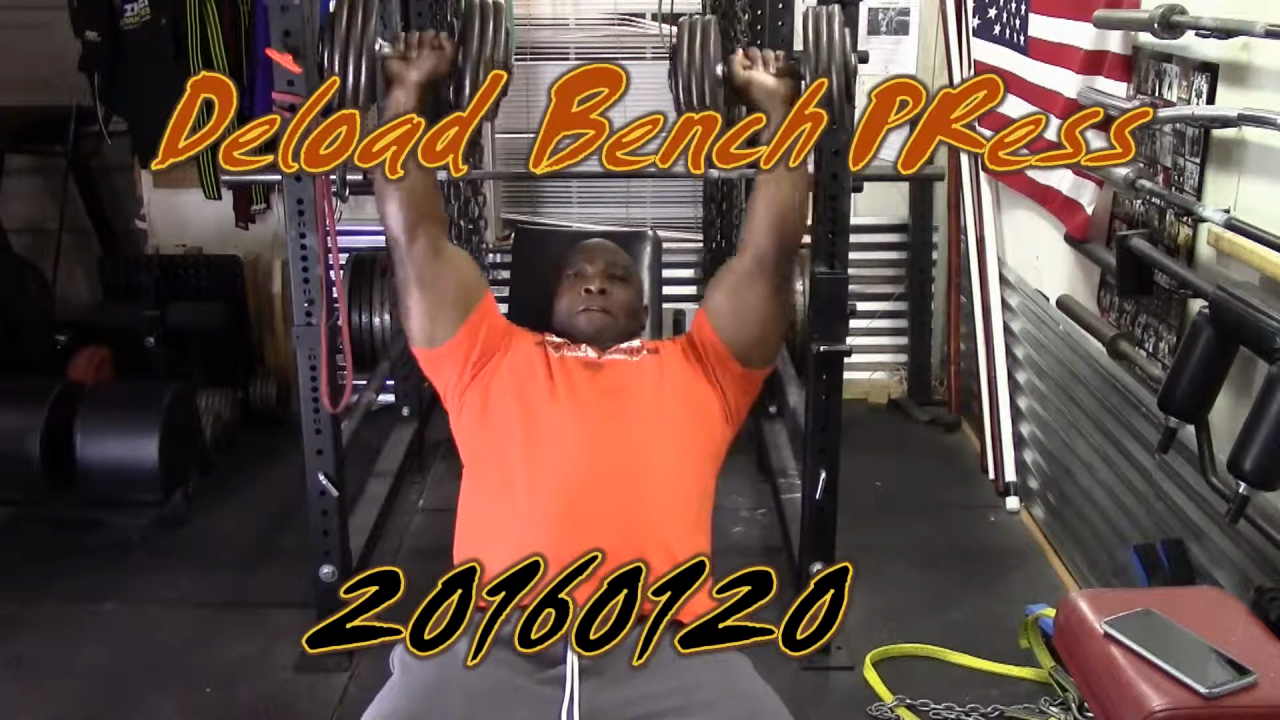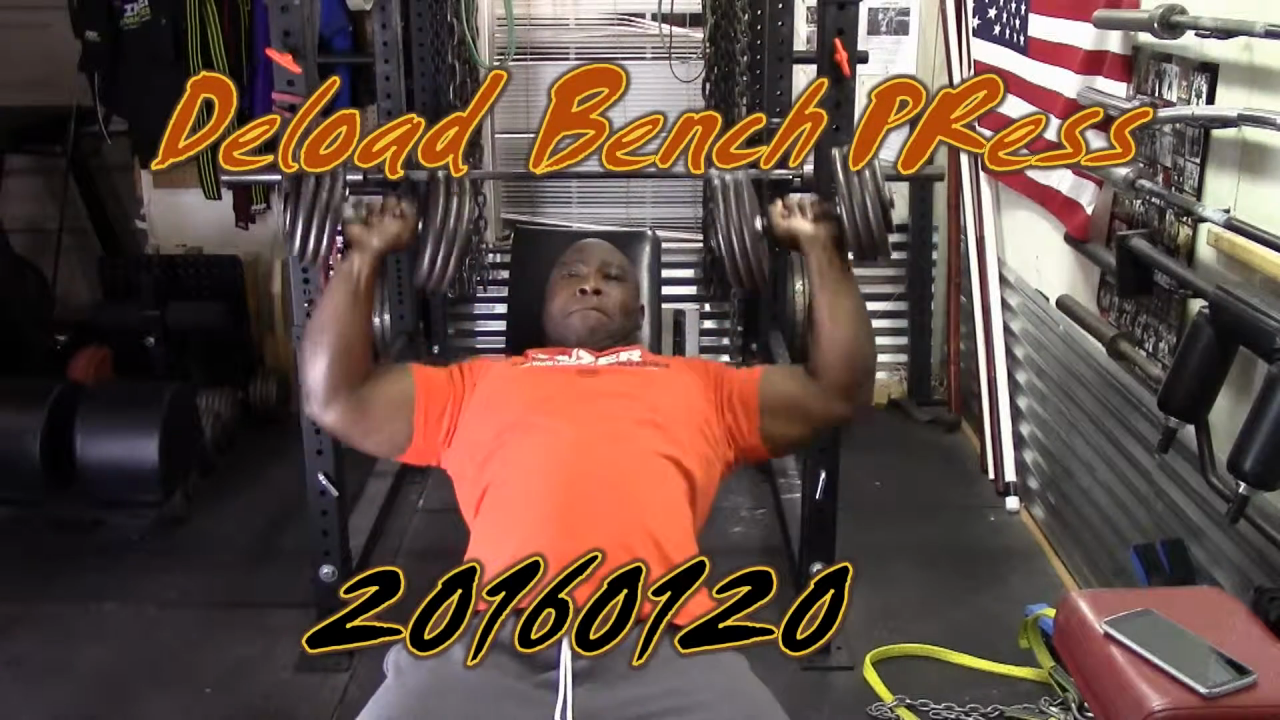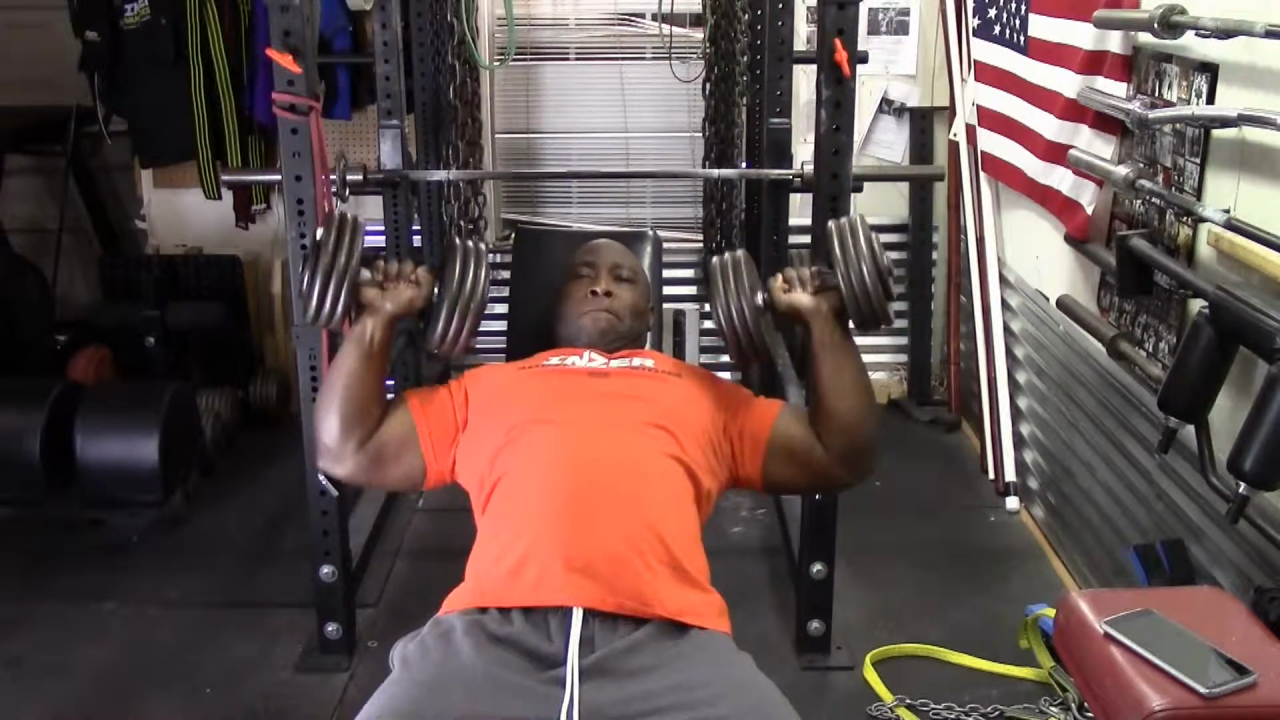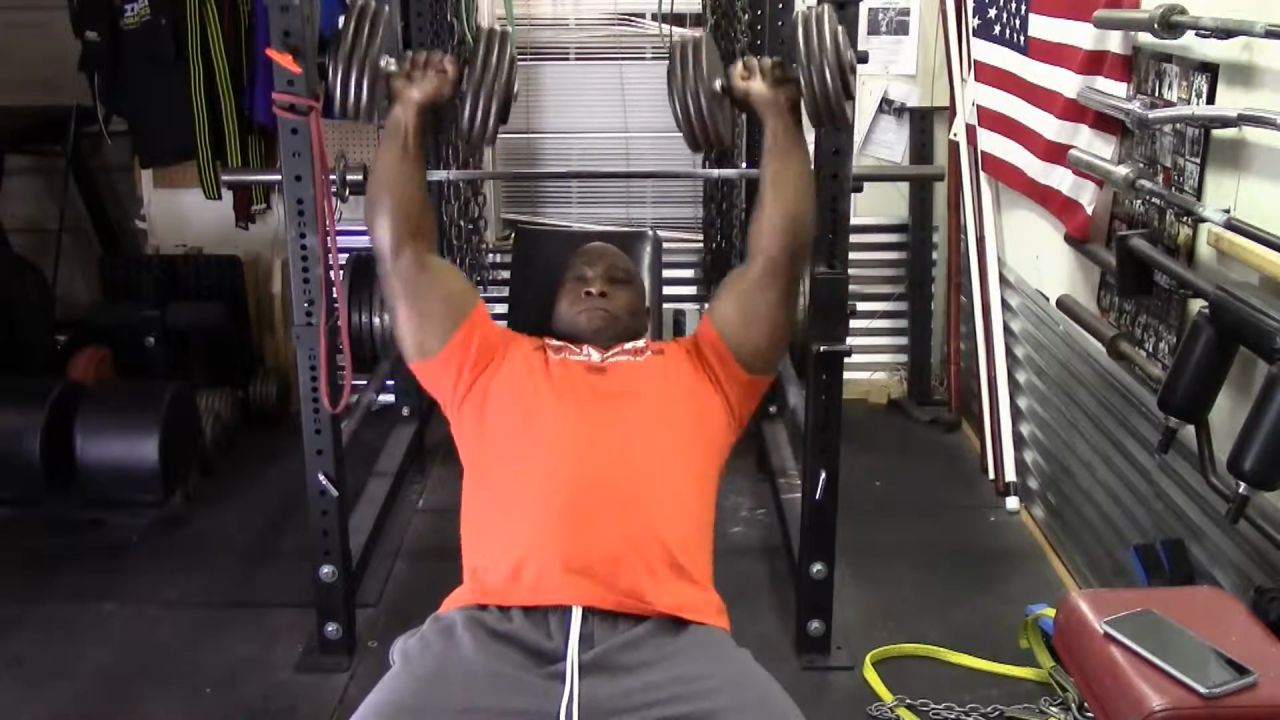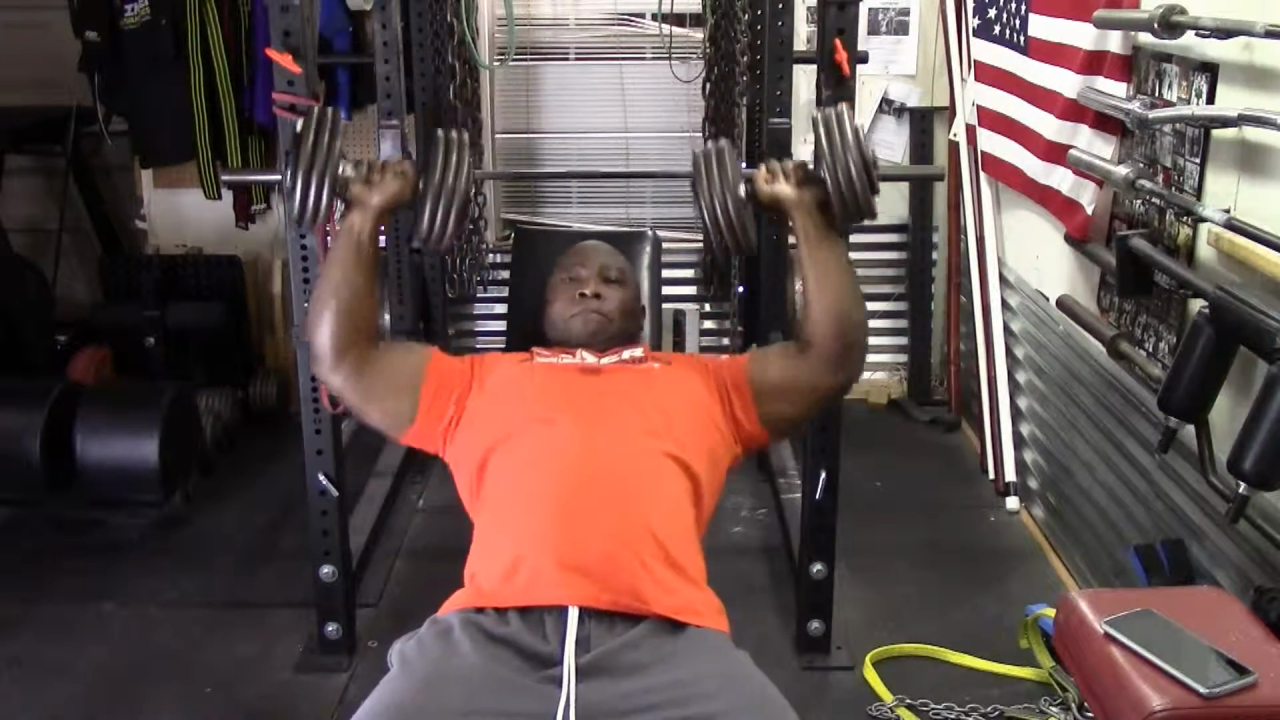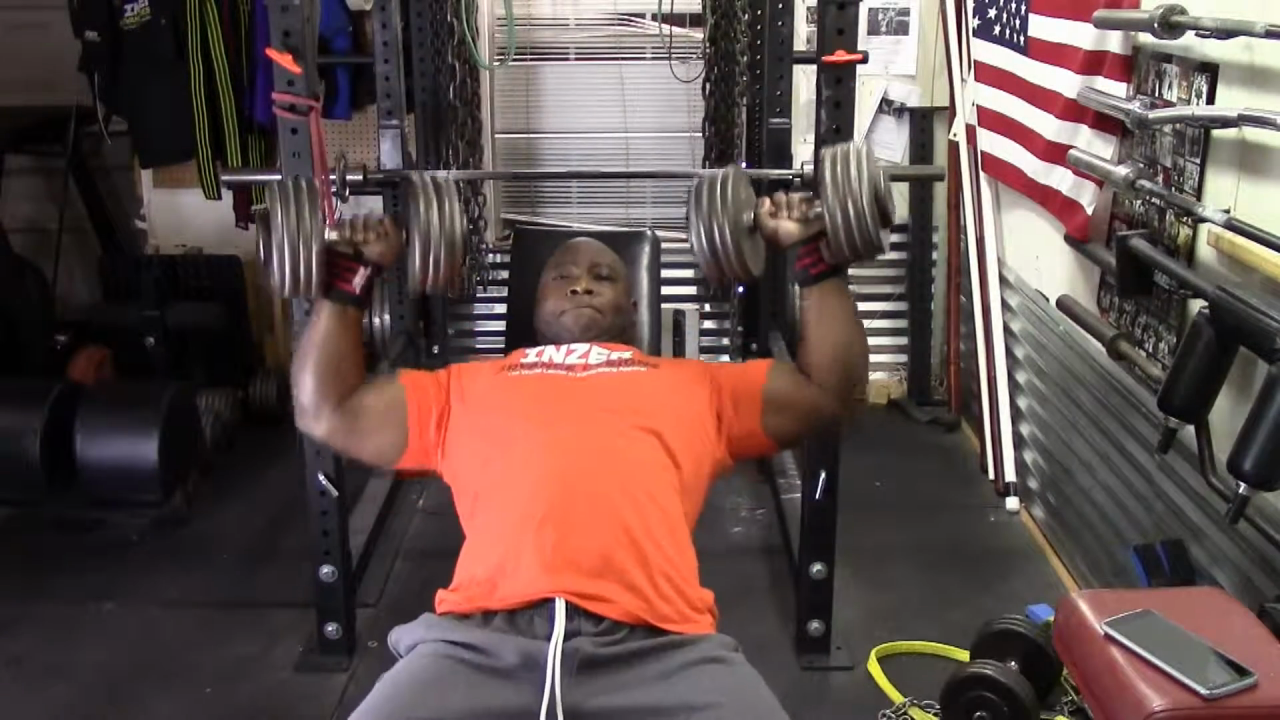
dt=0.5s
person 1, frame 1
left shoulder: (696, 374)
right shoulder: (494, 363)
left elbow: (767, 251)
right elbow: (417, 236)
left wrist: (776, 102)
right wrist: (407, 94)
left hip: (661, 641)
right hip: (493, 638)
person 1, frame 2
left shoulder: (699, 387)
right shoulder: (476, 387)
left elbow: (840, 389)
right elbow: (333, 396)
left wrist: (819, 247)
right wrist: (365, 255)
left hip: (658, 642)
right hip: (491, 640)
person 1, frame 3
left shoulder: (703, 393)
right shoulder: (486, 388)
left elbow: (843, 458)
right elbow: (347, 451)
left wrist: (821, 316)
right wrist: (376, 316)
left hip: (664, 639)
right hip: (494, 631)
person 1, frame 4
left shoulder: (698, 376)
right shoulder: (491, 368)
left elbow: (776, 256)
right elbow: (405, 251)
left wrist: (777, 111)
right wrist: (407, 111)
left hip: (663, 636)
right hip: (492, 628)
person 1, frame 5
left shoulder: (701, 385)
right shoulder: (479, 381)
left elbow: (831, 360)
right elbow: (341, 359)
left wrist: (805, 214)
right wrist: (364, 215)
left hip: (663, 638)
right hip: (491, 632)
person 1, frame 6
left shoulder: (694, 386)
right shoulder: (468, 386)
left elbow: (831, 388)
right elbow: (326, 411)
left wrist: (810, 250)
right wrist: (350, 275)
left hip: (657, 645)
right hip: (482, 636)
